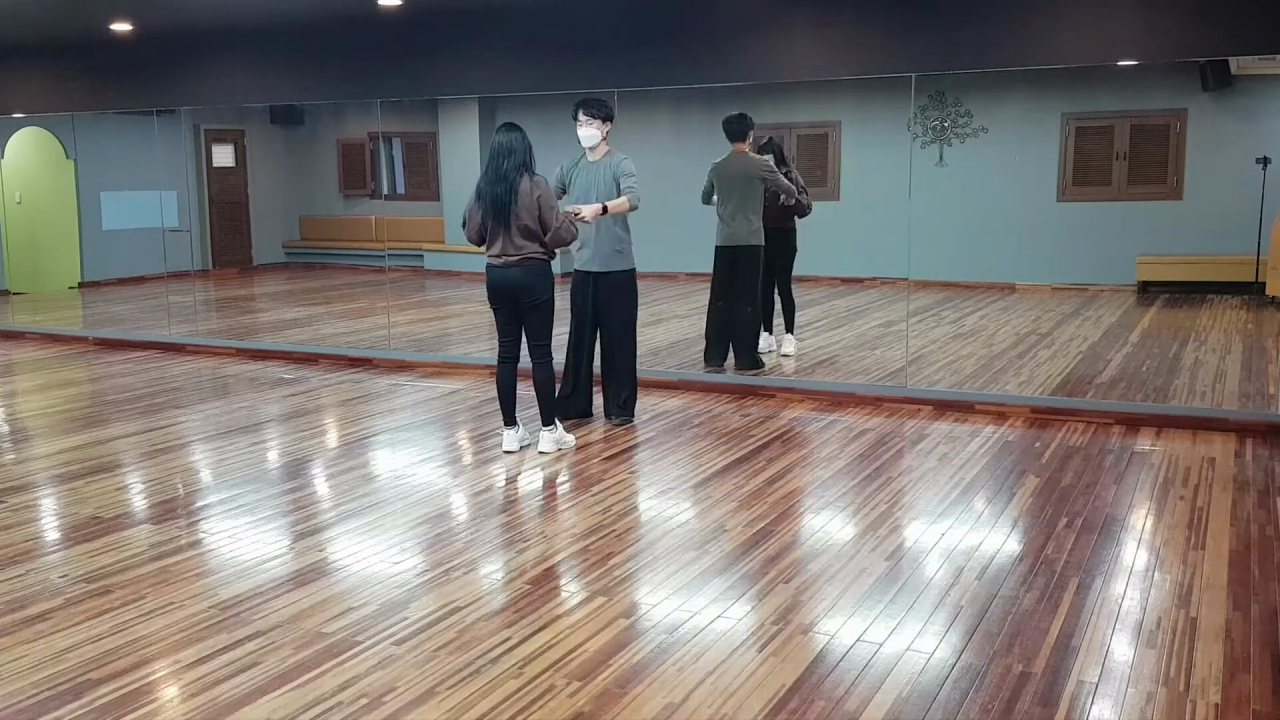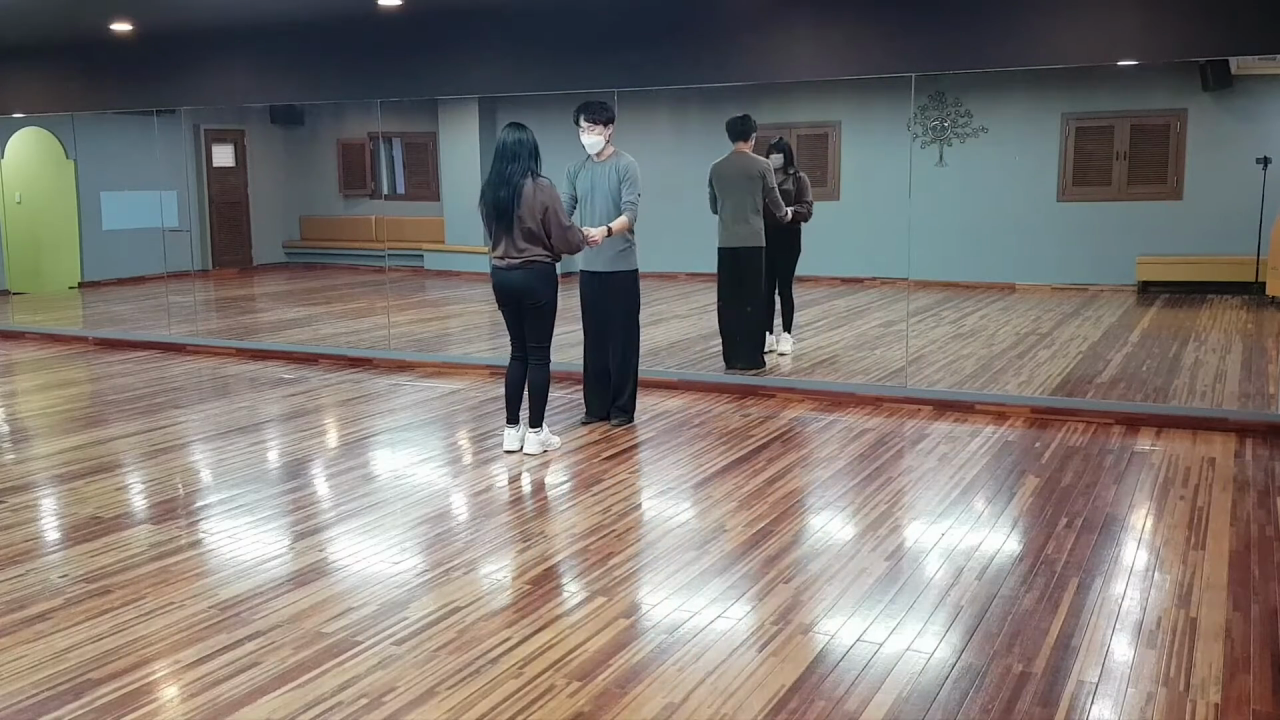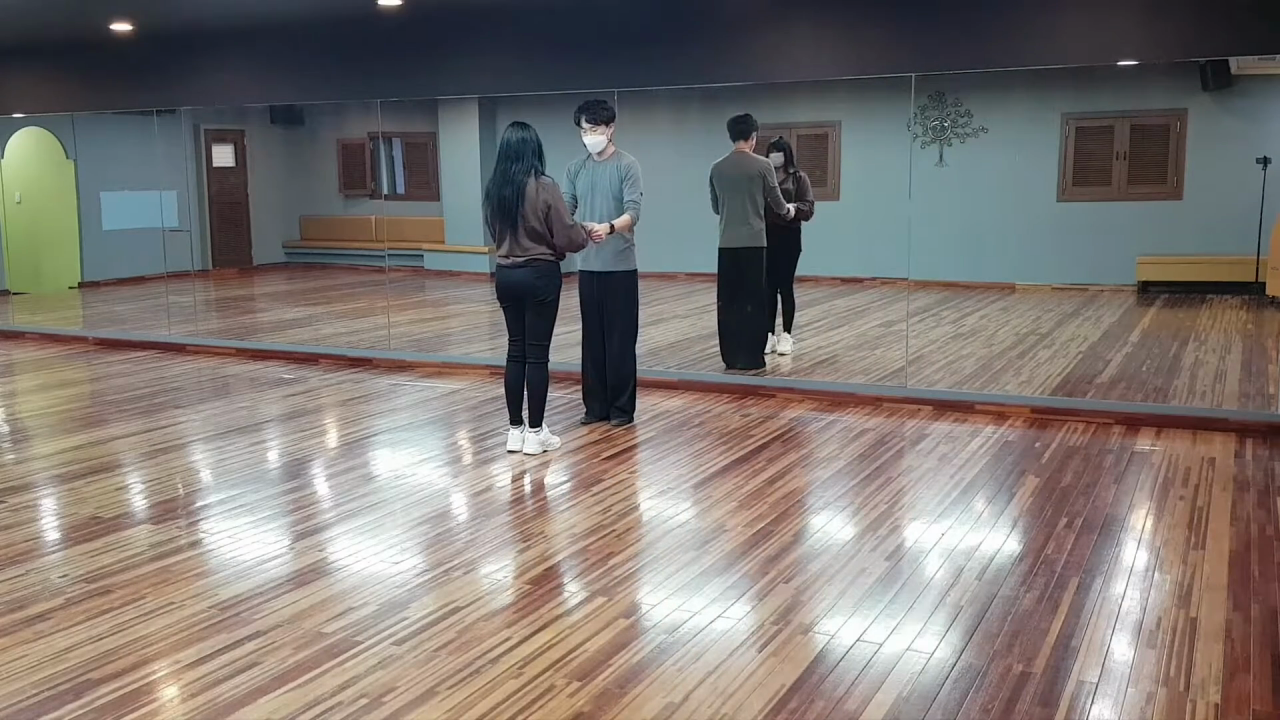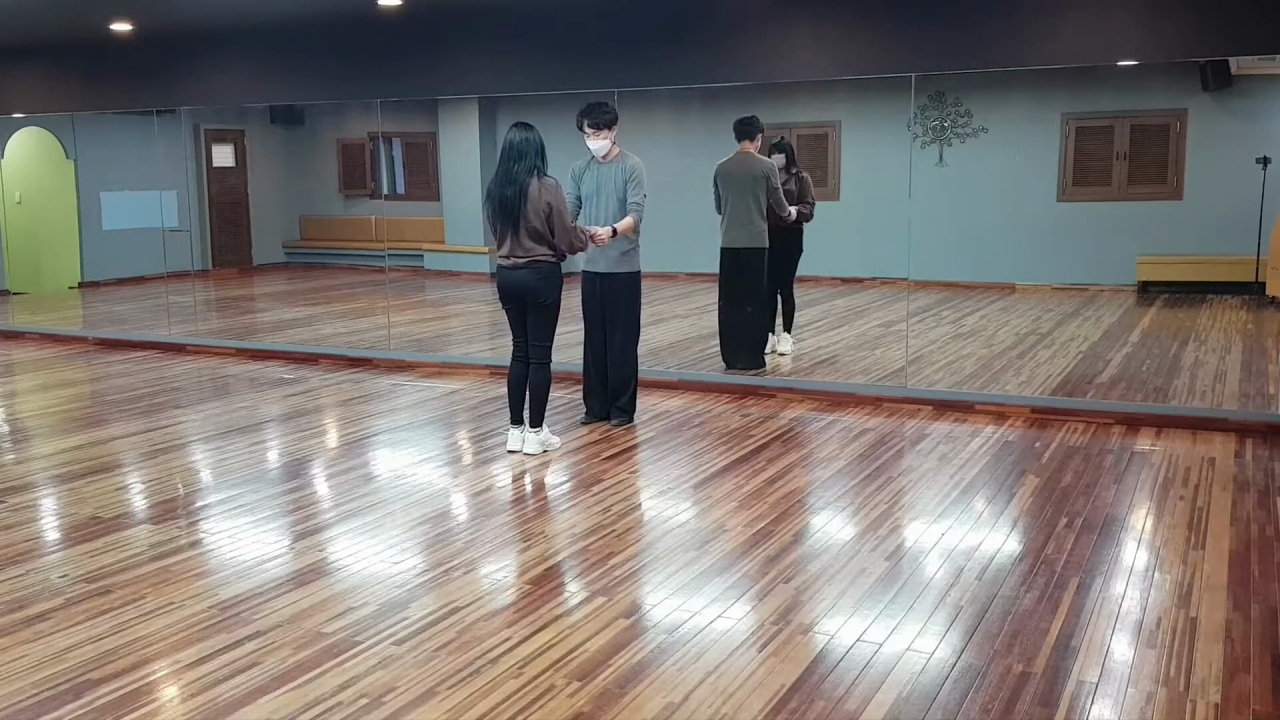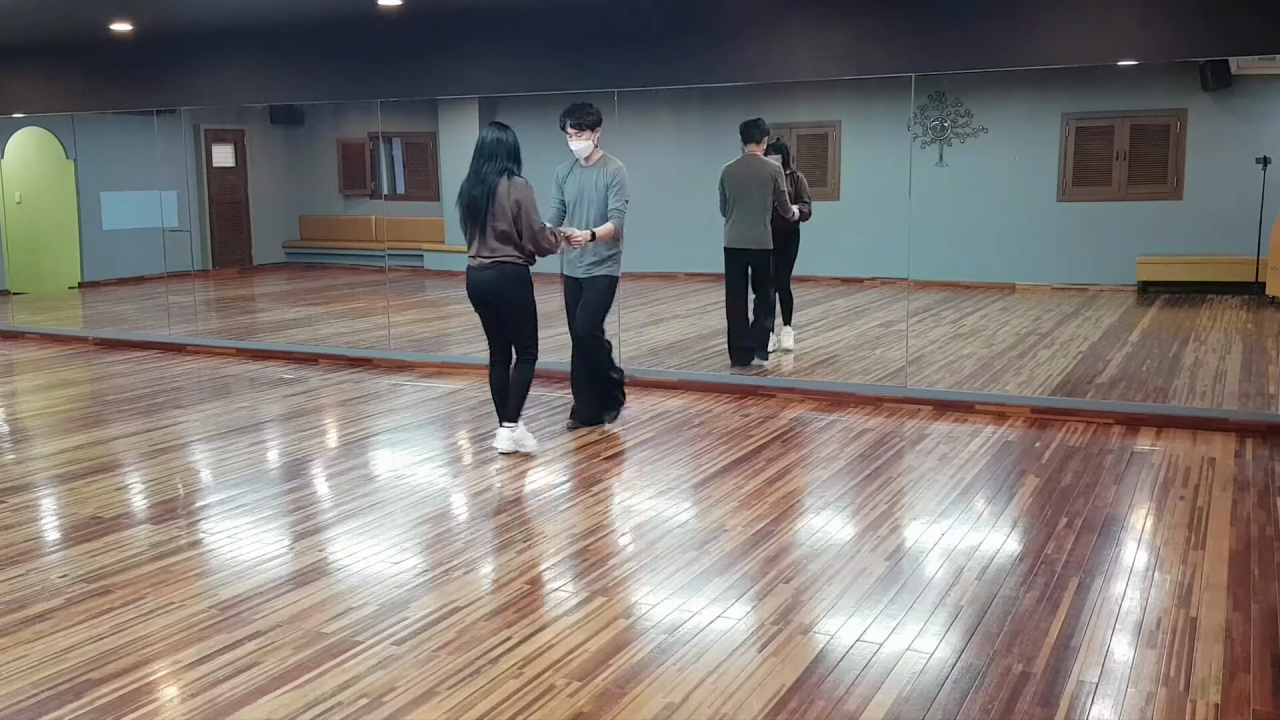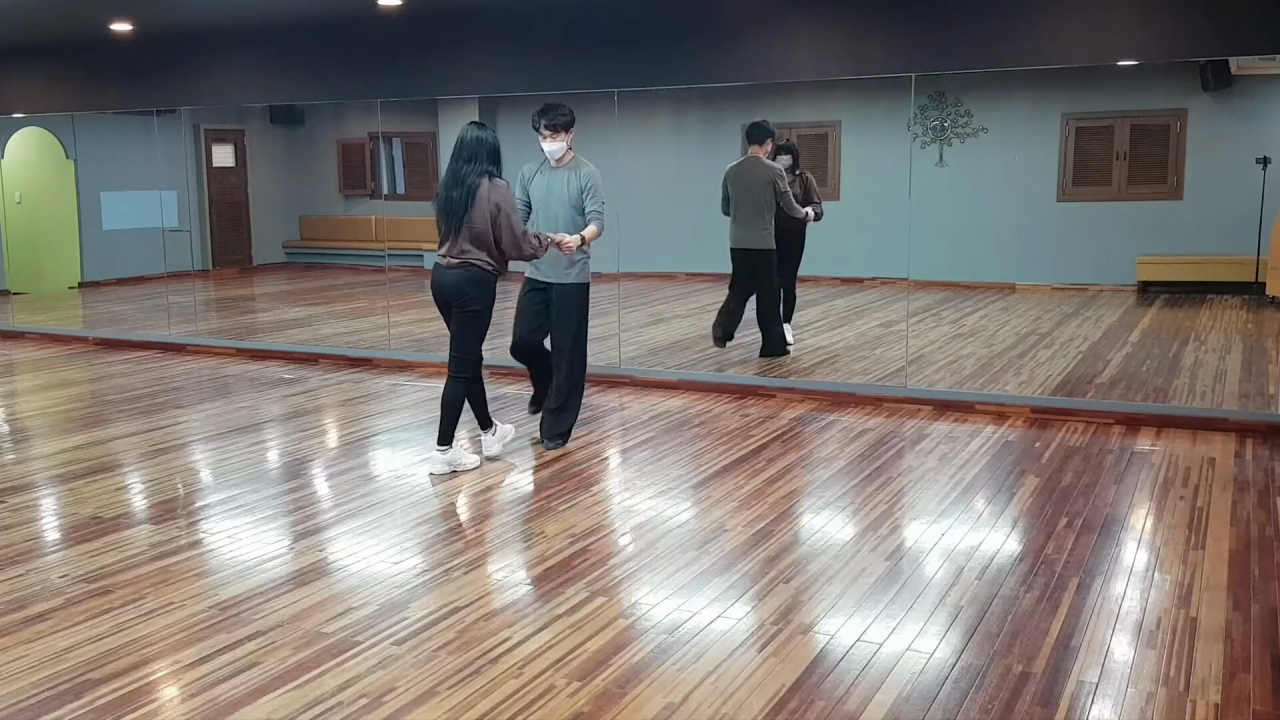
dt=0.7s
person 1, frame 1
left shoulder: (484, 188)
right shoulder: (535, 185)
left elbow: (473, 234)
right elbow: (560, 234)
right wrist: (572, 219)
left hip: (497, 275)
right hip: (532, 274)
left knee: (507, 352)
right knee: (540, 353)
left ankle: (511, 431)
right ankle: (550, 431)
person 1, frame 2
left shoulder: (490, 190)
right shoulder: (540, 188)
right elbow: (565, 239)
right wrist: (581, 237)
left hip: (502, 276)
right hip: (536, 276)
left knee: (519, 352)
right knee: (538, 355)
left ankle: (512, 430)
right ankle: (536, 433)
person 1, frame 3
left shoulder: (494, 188)
right shoulder: (544, 187)
right elbow: (565, 237)
right wrist: (585, 233)
left hip: (506, 274)
right hip: (539, 275)
left knee: (515, 351)
right knee: (537, 354)
left ankle: (515, 430)
right ankle: (535, 433)
person 1, frame 4
left shoulder: (496, 188)
right shoulder: (546, 187)
right elbow: (566, 240)
right wrist: (586, 235)
left hip: (507, 275)
right hip: (540, 276)
left knee: (520, 352)
right knee: (540, 355)
left ankle: (515, 430)
right ankle: (535, 433)
person 1, frame 5
left shoulder: (470, 188)
right shoulder: (516, 187)
right elbow: (536, 241)
right wrist: (557, 237)
left hip: (476, 276)
right hip: (509, 277)
left knee: (500, 354)
right knee: (526, 353)
left ankle: (506, 429)
right ankle: (511, 427)
person 1, frame 6
left shoulder: (449, 188)
right shoulder: (495, 189)
right elbow: (517, 244)
right wrist: (547, 241)
left hip: (443, 276)
right hip: (473, 281)
left knee: (469, 357)
right knee: (461, 365)
left ankle: (489, 431)
right ankle: (443, 451)
person 2, frame 1
left shoulder: (620, 163)
right shoulder: (570, 168)
left elbow: (632, 199)
left wrist: (599, 209)
left hip: (617, 266)
right hip: (583, 265)
left knee: (618, 336)
right knee: (580, 335)
left ankle: (621, 406)
right ankle: (576, 403)
person 2, frame 2
left shoulder: (625, 165)
right shoulder: (576, 170)
left elbow: (630, 214)
right elbow: (564, 209)
left wrist: (605, 231)
left hip: (621, 266)
right hip: (589, 266)
left knee: (622, 337)
right knee: (594, 337)
left ankle: (622, 407)
right ankle: (597, 404)
person 2, frame 3
left shoulder: (627, 165)
right shoulder: (575, 169)
left elbow: (633, 212)
right elbow: (565, 209)
left wrist: (608, 228)
left hip: (620, 266)
right hip: (587, 266)
left knee: (620, 338)
right knee: (592, 337)
left ankle: (622, 407)
right ankle: (596, 404)
person 2, frame 4
left shoulder: (631, 166)
right shoulder: (579, 170)
left elbow: (636, 214)
right elbow: (569, 211)
left wrist: (611, 231)
left hip: (623, 267)
right hip: (591, 266)
left knee: (622, 338)
right knee: (594, 338)
left ankle: (621, 407)
right ankle: (596, 405)
person 2, frame 5
left shoulder: (614, 171)
right shoulder: (563, 173)
left elbow: (617, 222)
right elbow: (555, 216)
left wrist: (589, 235)
left hip: (603, 266)
right hip: (572, 269)
left knee: (587, 330)
right knee: (580, 336)
left ankle: (611, 394)
right ankle: (586, 409)
person 2, frame 6
left shoulder: (586, 174)
right shoulder: (528, 173)
left elbow: (597, 221)
right elbow: (518, 217)
left wrist: (579, 239)
left hip: (571, 277)
right hip: (536, 274)
left knee: (568, 352)
right knee: (522, 341)
left ankle: (557, 425)
right ankle: (547, 386)
person 3, frame 1
left shoulder: (717, 167)
right shoulder: (761, 165)
left elbow: (705, 198)
right elbow: (790, 192)
right wrist: (790, 196)
left hip: (724, 241)
right hip: (750, 241)
left knee: (720, 299)
right knee: (748, 300)
left ankle: (714, 357)
right ankle: (746, 359)
person 3, frame 2
left shoulder: (716, 168)
right shoulder: (761, 166)
right elbow: (774, 202)
right wrist: (785, 214)
left hip: (726, 243)
right hip: (752, 242)
left knee: (728, 300)
right knee: (751, 300)
left ankle: (732, 356)
right ankle: (749, 357)
person 3, frame 3
left shoulder: (717, 168)
right shoulder: (762, 165)
right elbow: (776, 202)
right wrist: (788, 211)
left hip: (726, 243)
right hip: (753, 242)
left knee: (727, 301)
right knee: (753, 300)
left ankle: (731, 357)
right ankle: (750, 358)
person 3, frame 4
left shoulder: (721, 168)
right shoulder: (766, 166)
right elbow: (779, 204)
right wrist: (790, 213)
left hip: (728, 243)
right hip: (755, 242)
left knee: (728, 301)
right knee: (753, 301)
left ankle: (731, 357)
right ankle: (750, 358)
person 3, frame 5
left shoulder: (728, 170)
right shoulder: (773, 169)
right elbow: (784, 208)
right wrist: (794, 214)
left hip: (733, 243)
right hip: (761, 242)
left knee: (735, 300)
right knee: (764, 297)
left ankle: (740, 354)
right ankle: (757, 348)
person 3, frame 6
left shoulder: (731, 171)
right shoulder: (773, 171)
left elbow: (725, 209)
right elbow: (789, 207)
right wrist: (806, 213)
left hip: (737, 243)
right hip: (762, 243)
left knee: (739, 288)
right knee: (767, 295)
left ankle: (721, 329)
right ankle: (773, 345)
person 4, frame 1
left shoulder: (790, 177)
left elbow: (806, 208)
left wrist: (793, 199)
left hip: (784, 237)
right hip: (760, 237)
left knee: (784, 287)
right knee: (765, 288)
left ankle: (789, 336)
right ankle: (767, 335)
person 4, frame 2
left shoulder: (799, 179)
left elbow: (806, 210)
left wrist: (790, 212)
left hip: (788, 238)
right hip: (765, 237)
left knee: (784, 287)
right knee: (766, 288)
left ankle: (786, 335)
right ankle: (768, 334)
person 4, frame 3
left shoulder: (798, 178)
left elbow: (808, 208)
left wrist: (793, 207)
left hip: (788, 237)
right hip: (765, 236)
left knee: (785, 287)
right knee: (768, 287)
left ankle: (786, 336)
right ankle: (769, 335)
person 4, frame 4
left shoulder: (801, 178)
left elbow: (809, 208)
left wrist: (795, 211)
left hip: (790, 237)
right hip: (767, 237)
left knee: (786, 287)
right knee: (769, 288)
left ankle: (786, 336)
right ankle: (769, 335)
person 4, frame 5
left shoulder: (796, 178)
left elbow: (806, 207)
left wrist: (796, 210)
left hip: (788, 236)
left knee: (782, 283)
left ankle: (787, 330)
right ankle: (770, 333)
person 4, frame 6
left shoulder: (805, 179)
left elbow: (816, 205)
left wrist: (810, 211)
left hip: (794, 236)
right hip: (771, 235)
left knee: (789, 282)
left ankle: (786, 326)
